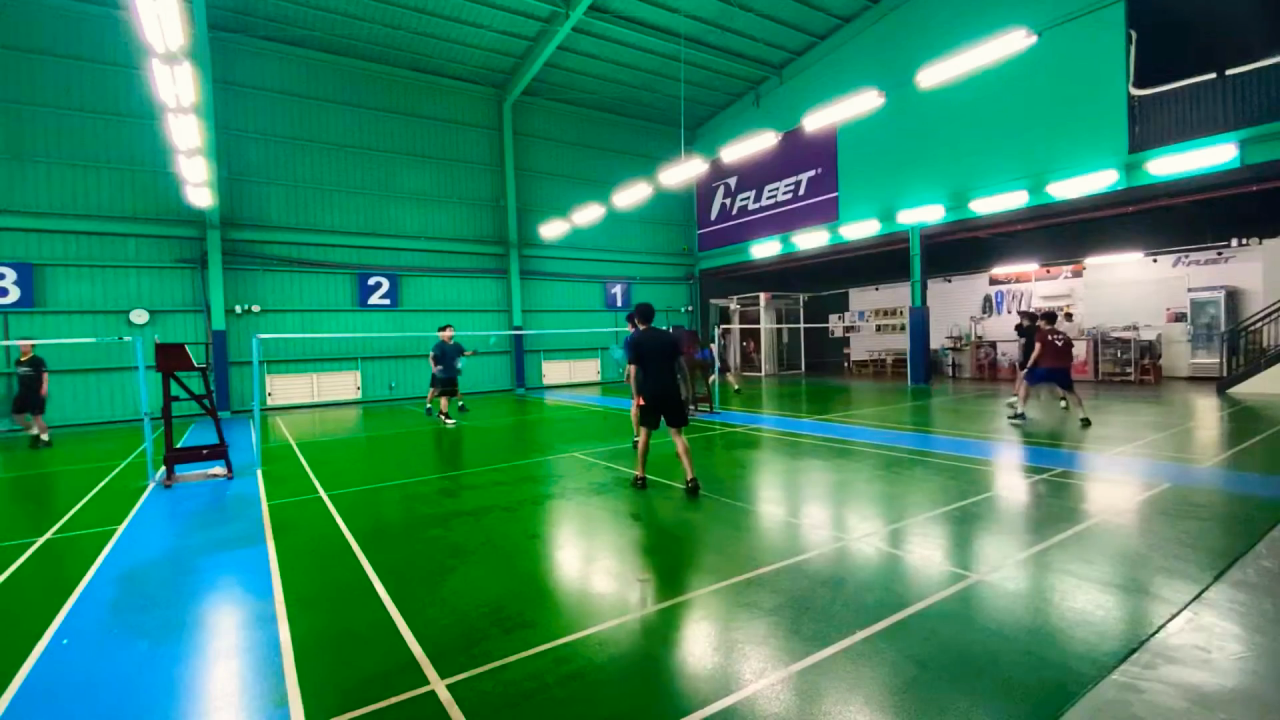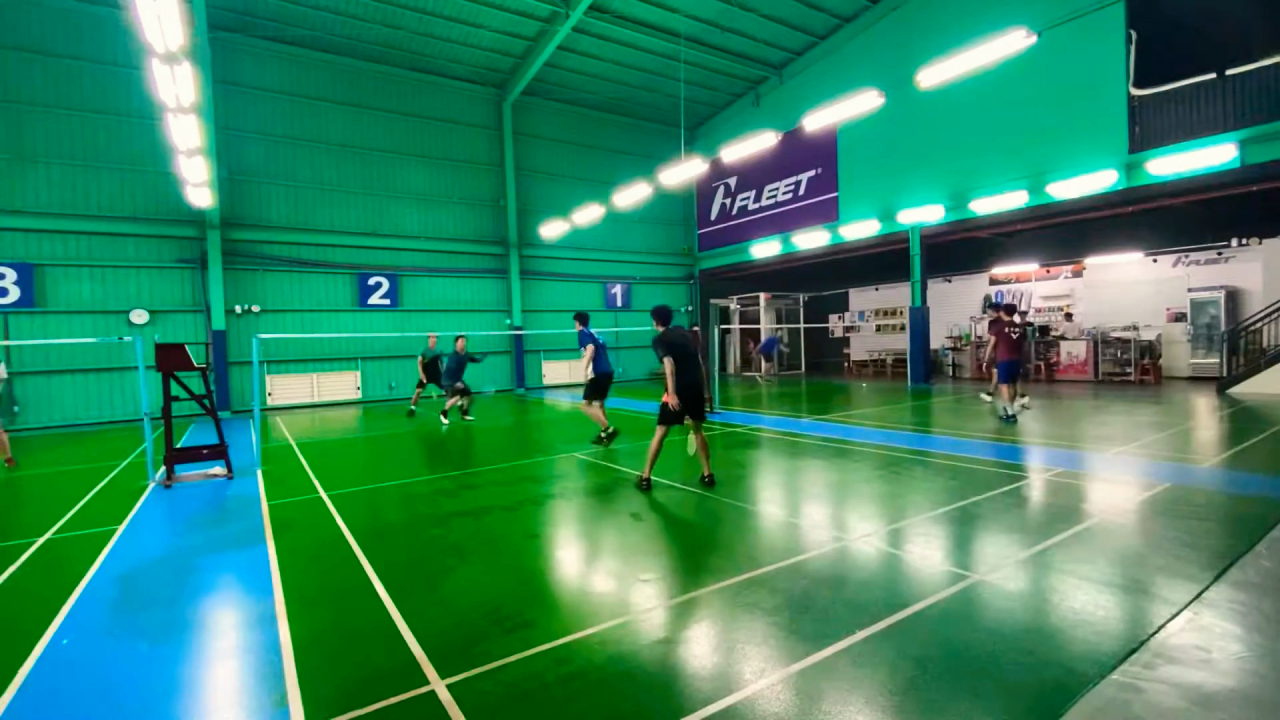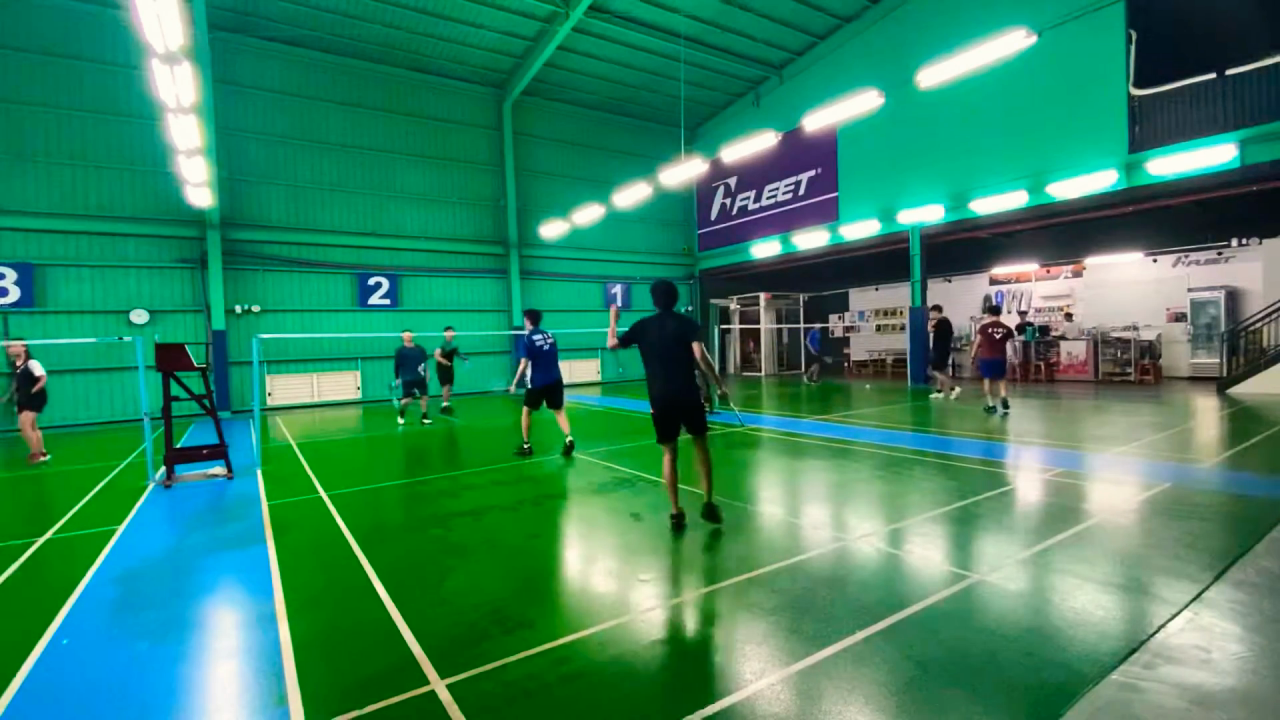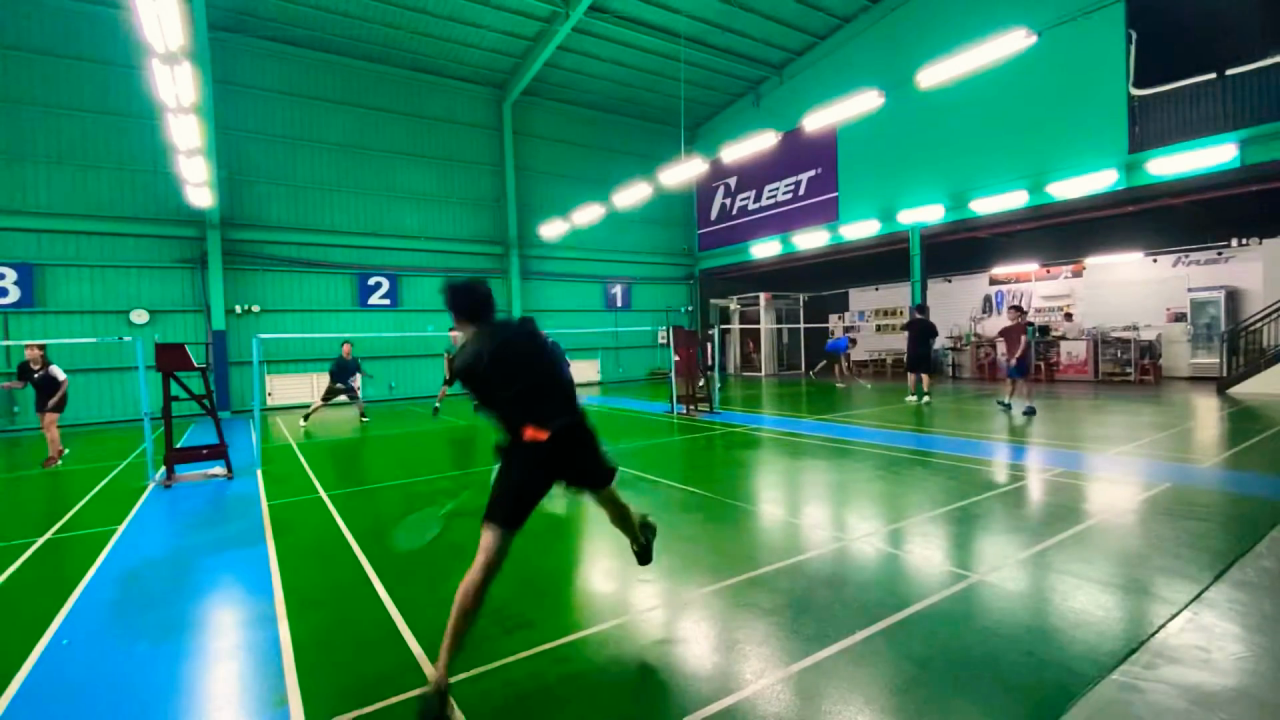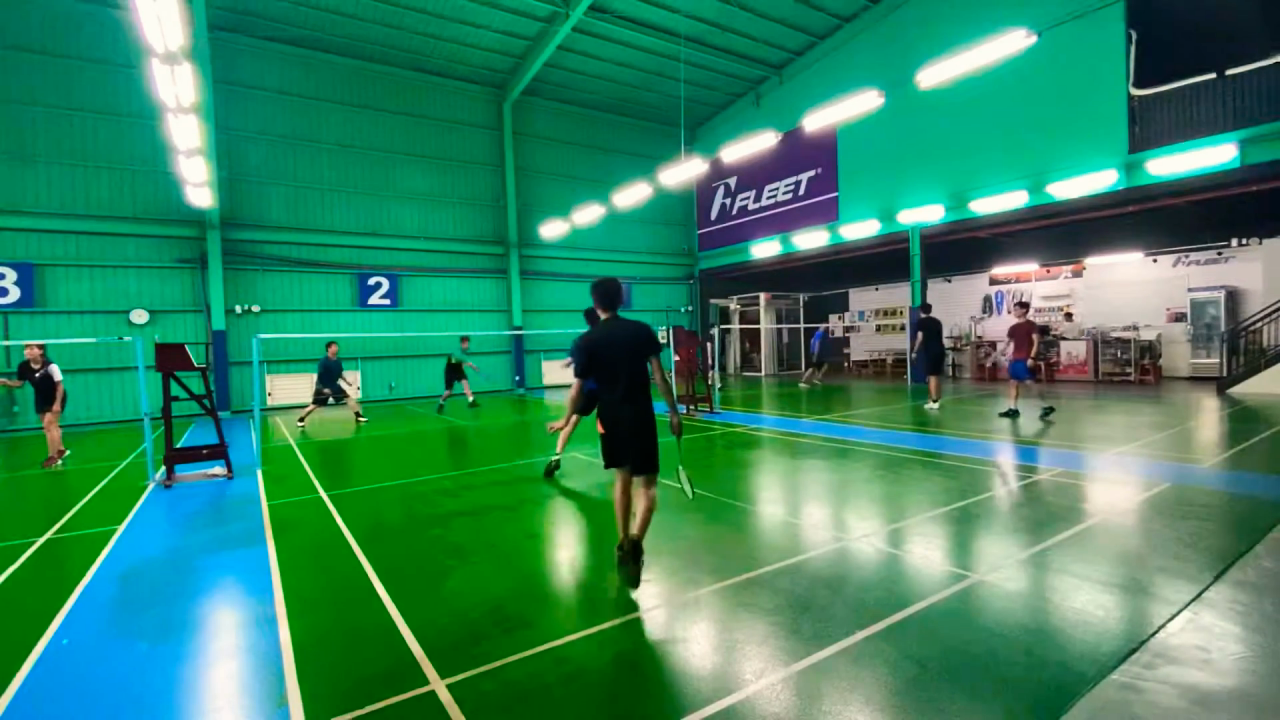
dt=1s
person 1, frame 1
left shoulder: (635, 340)
right shoulder: (669, 337)
left elbow: (634, 372)
right elbow: (681, 366)
left wrist: (635, 397)
right wrist: (687, 391)
left hip: (649, 392)
right hip: (671, 391)
left knee: (645, 434)
right knee: (678, 435)
left ankle: (640, 477)
right ankle: (691, 479)
person 1, frame 2
left shoulder: (660, 339)
right shoulder: (685, 335)
left elbow: (669, 365)
right elbow: (699, 364)
left wrist: (672, 393)
right wrist: (703, 391)
left hip: (678, 390)
right hip: (696, 388)
left knee: (660, 433)
right knee: (697, 430)
left ankle: (645, 477)
right ankle: (707, 474)
person 1, frame 3
left shoulder: (643, 326)
right shoulder: (687, 323)
left elbow: (612, 344)
right elbow: (699, 354)
left wrist: (613, 319)
right wrist: (719, 385)
left hip: (660, 397)
right hip: (687, 394)
left knee: (669, 453)
right knee: (701, 446)
left ankle: (677, 512)
right ankle: (708, 503)
person 1, frame 4
left shoulder: (468, 362)
right shoulder: (523, 330)
left elbow: (501, 416)
left hip: (532, 443)
right hip: (572, 432)
right knee: (604, 493)
right ankle: (640, 534)
person 1, frame 5
left shoulder: (587, 341)
right shoulder: (642, 331)
left elbow: (578, 389)
right elbow: (660, 377)
left wrist: (566, 420)
right wrist: (674, 413)
left hip: (608, 419)
right hip: (639, 417)
left knee: (622, 480)
right knee: (647, 488)
left ankle: (624, 543)
right ankle: (632, 542)
